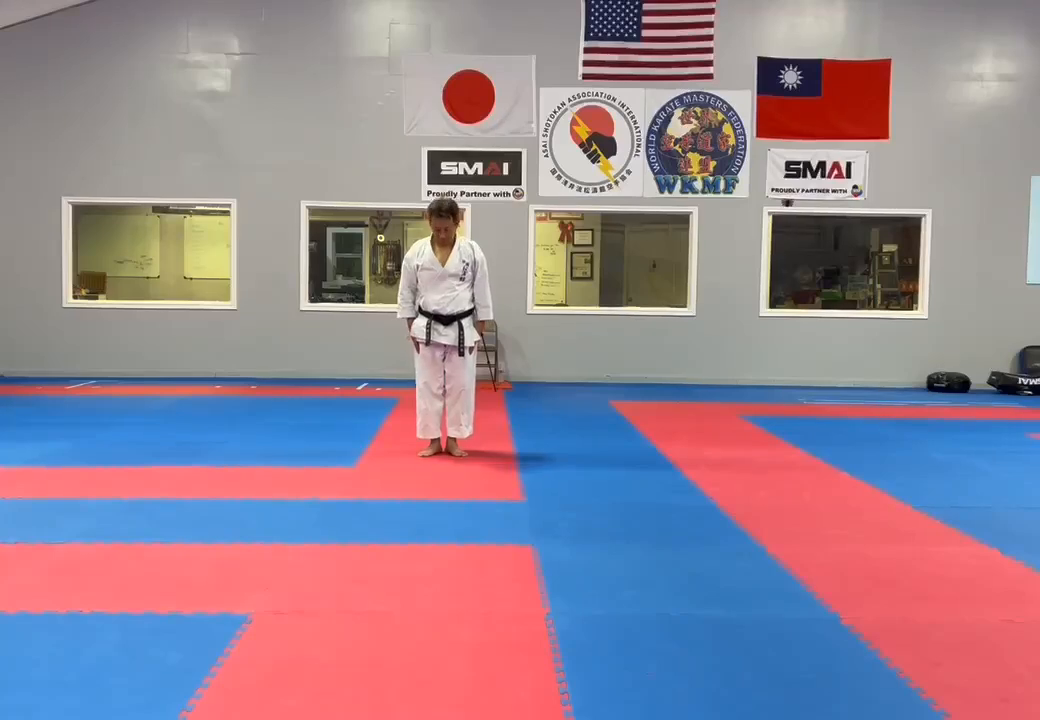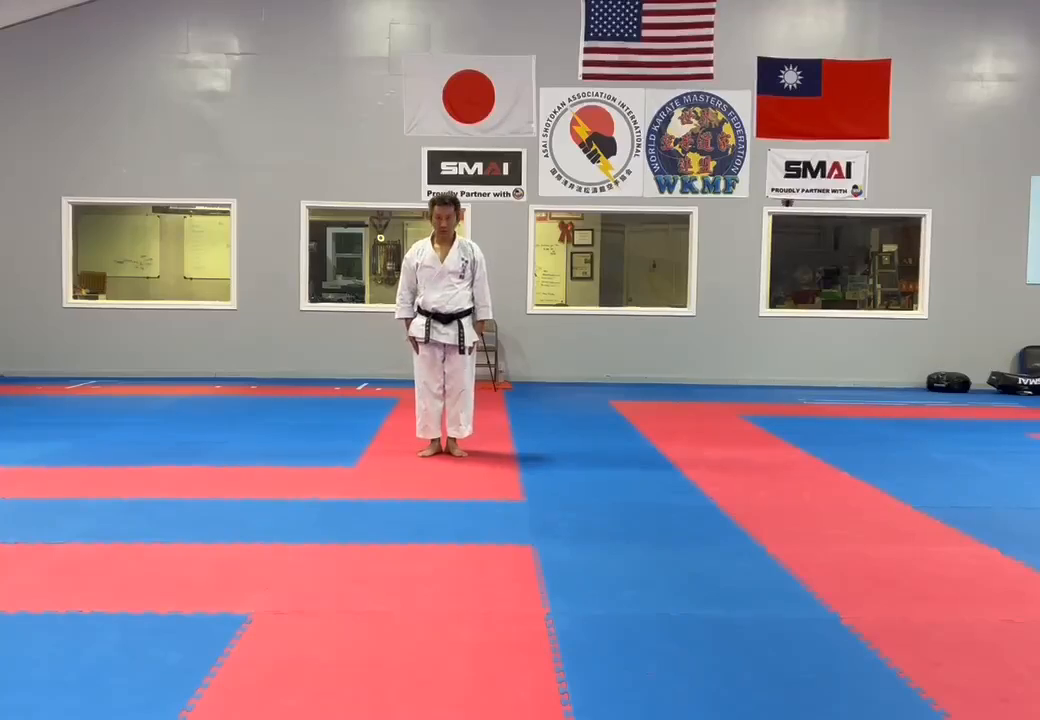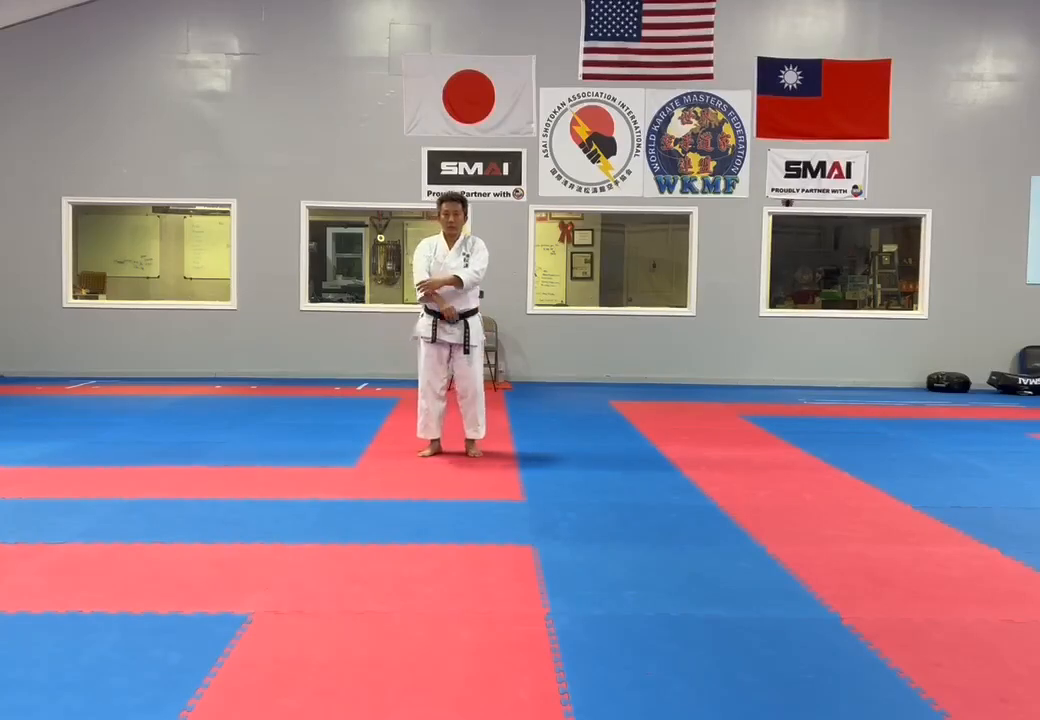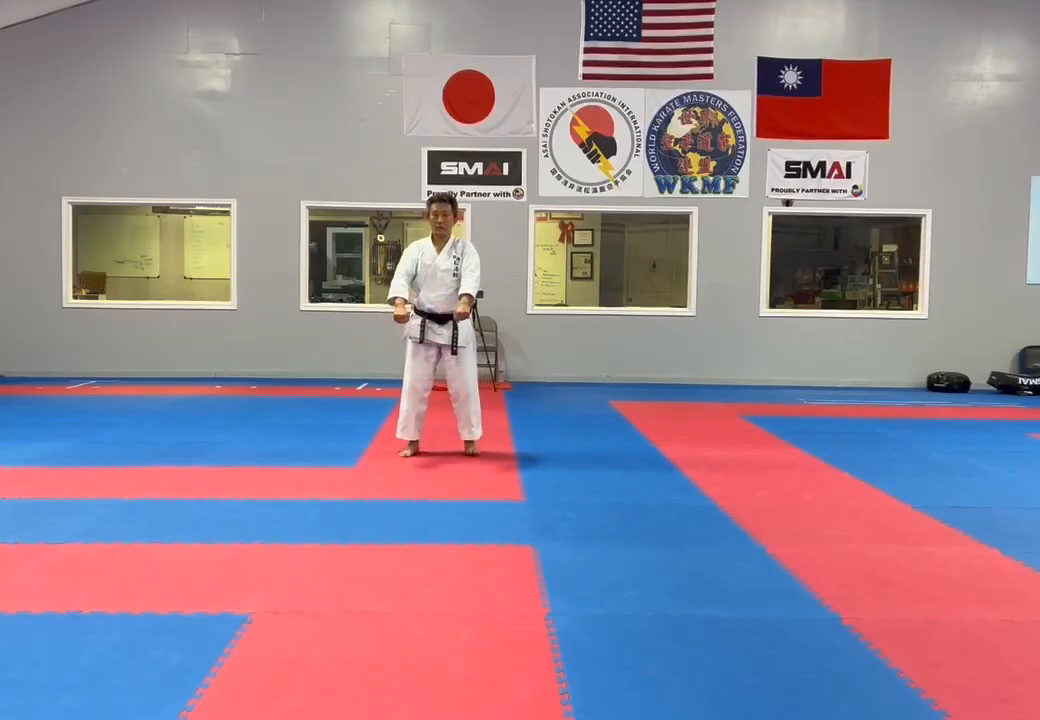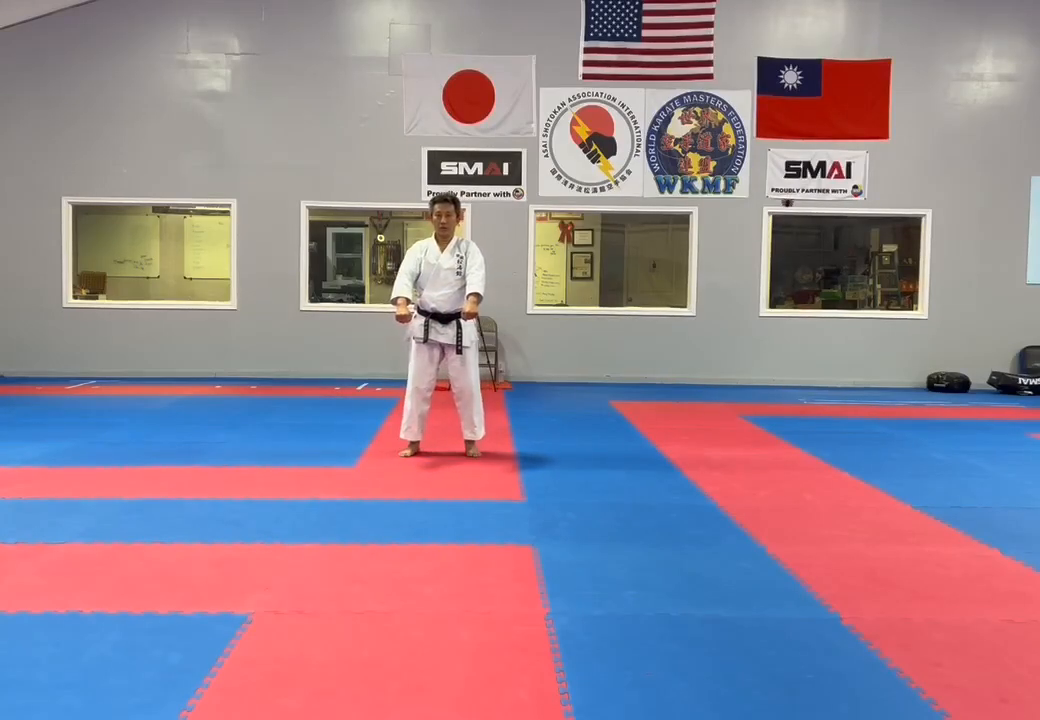
dt=1s
person 1, frame 1
left shoulder: (472, 251)
right shoulder: (417, 251)
left elbow: (482, 292)
right elbow: (406, 292)
left wrist: (478, 330)
right wrist: (412, 328)
left hip: (461, 328)
right hip: (427, 328)
left knee: (460, 385)
right knee: (428, 384)
left ankle: (453, 440)
right ankle: (433, 440)
person 1, frame 2
left shoulder: (471, 251)
right shoulder: (417, 251)
left elbow: (481, 292)
right elbow: (405, 292)
left wrist: (478, 330)
right wrist: (409, 328)
left hip: (461, 327)
right hip: (426, 327)
left knee: (460, 385)
right knee: (428, 385)
left ankle: (454, 440)
right ankle: (433, 440)
person 1, frame 3
left shoulder: (476, 246)
right shoulder: (427, 246)
left elbow: (474, 273)
right elbow: (421, 278)
left wrist: (441, 281)
right wrist: (441, 303)
left hip: (467, 325)
right hip: (434, 324)
left knee: (471, 385)
right knee: (431, 384)
left ankle: (472, 439)
right ankle: (433, 440)
person 1, frame 4
left shoulder: (466, 249)
right shoulder: (415, 249)
left elbow: (471, 279)
right elbow: (401, 278)
left wrist: (465, 304)
right wrist: (400, 305)
left hip: (456, 326)
right hip: (422, 325)
left knee: (464, 386)
right knee: (415, 385)
left ankle: (470, 439)
right ankle: (412, 441)
person 1, frame 5
left shoulder: (469, 249)
right shoulder: (419, 249)
left elbow: (476, 277)
right elbow: (405, 277)
left wrist: (472, 302)
right wrist: (402, 304)
left hip: (459, 326)
right hip: (425, 325)
left knee: (467, 385)
right knee: (418, 385)
left ankle: (471, 440)
right ankle: (414, 441)
